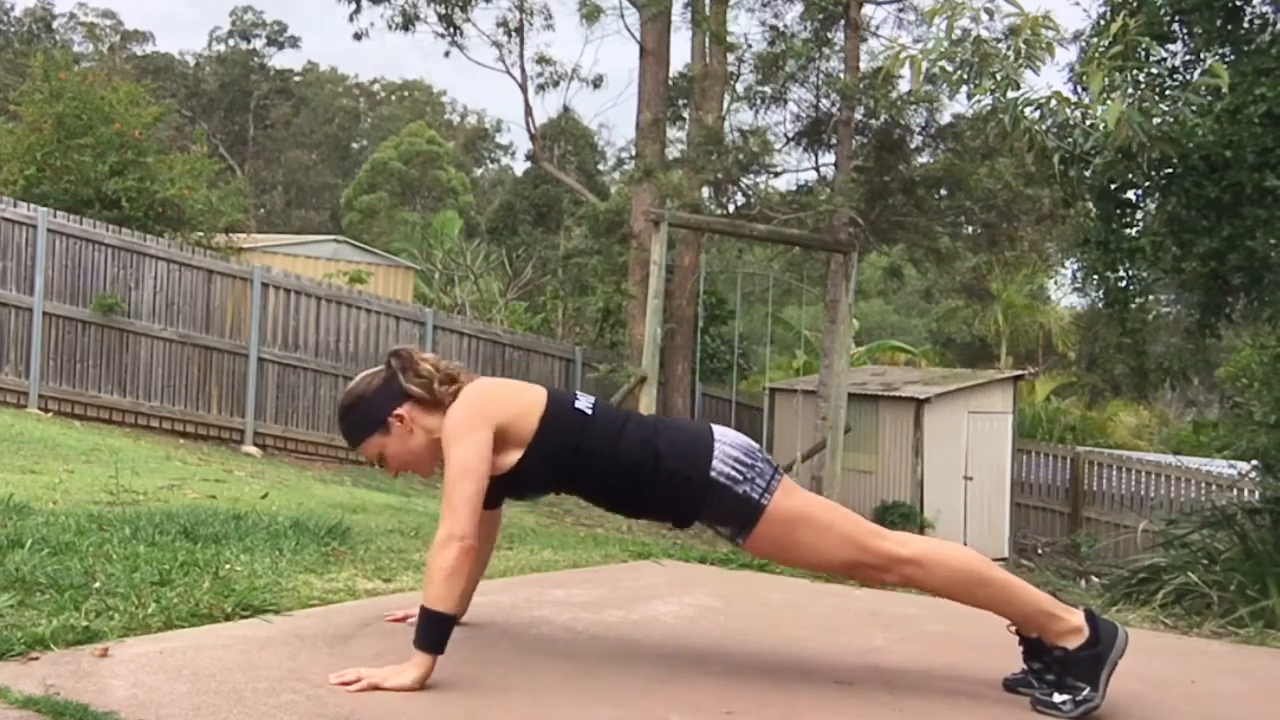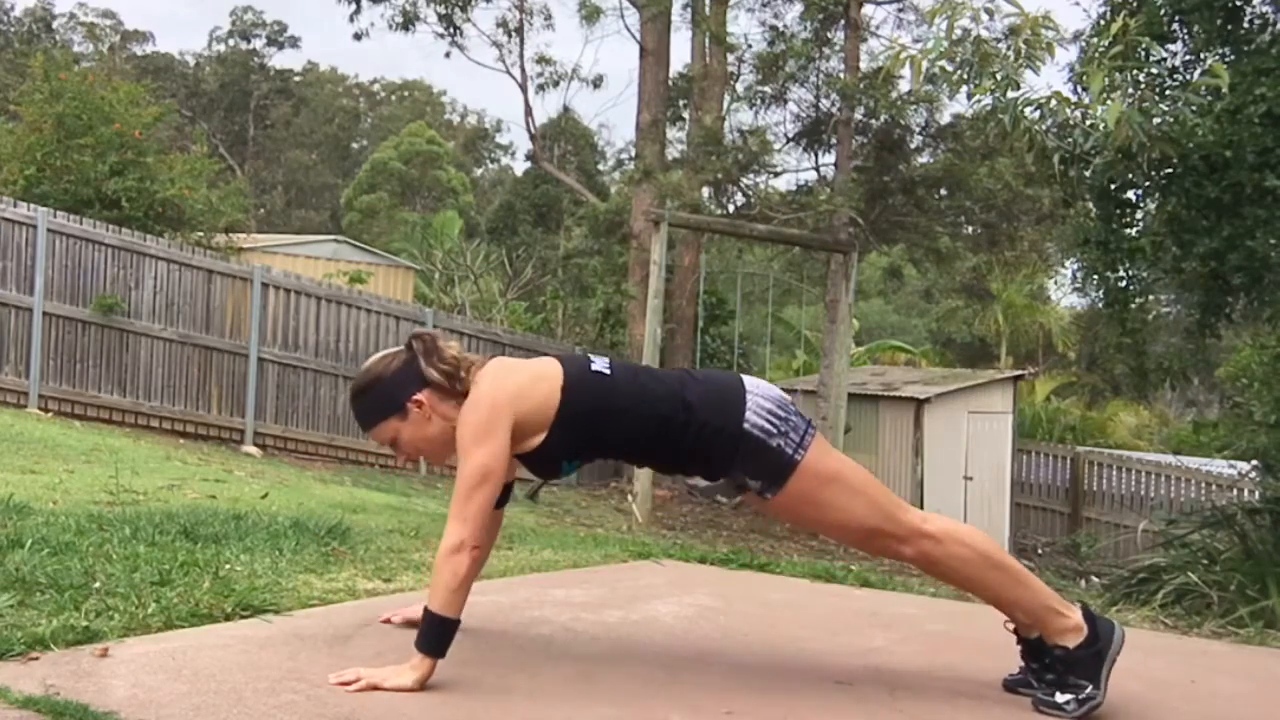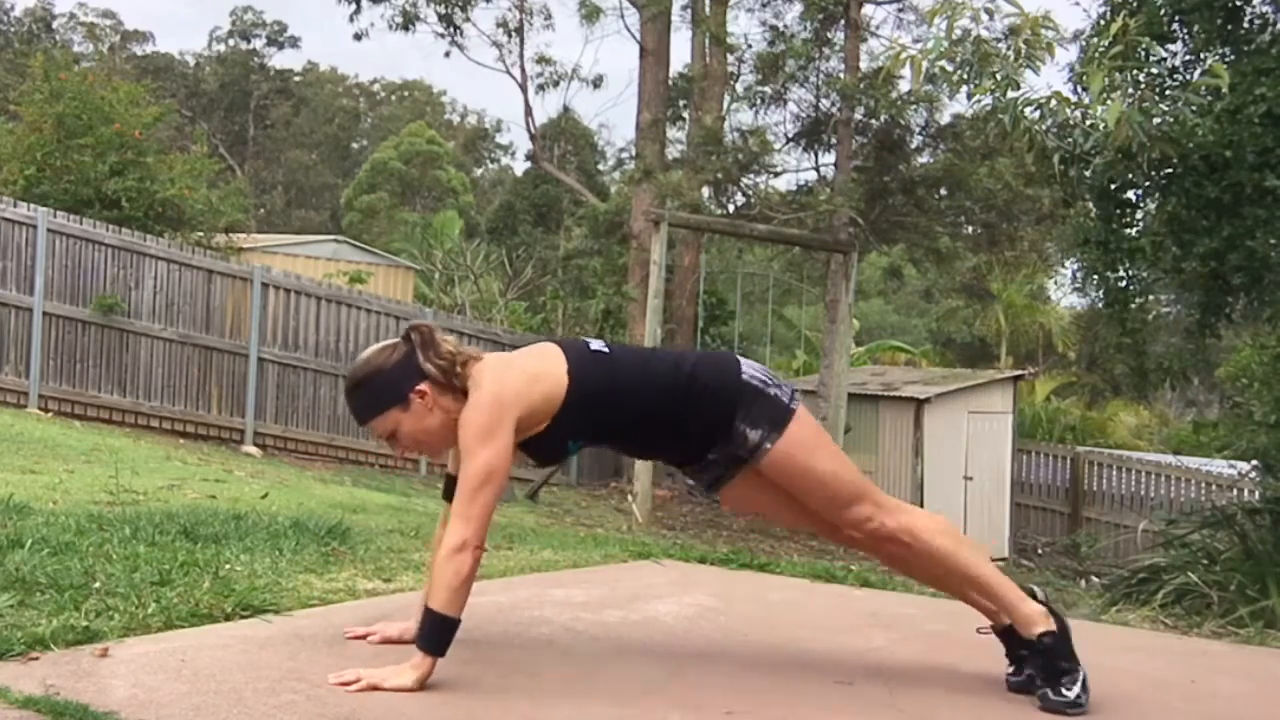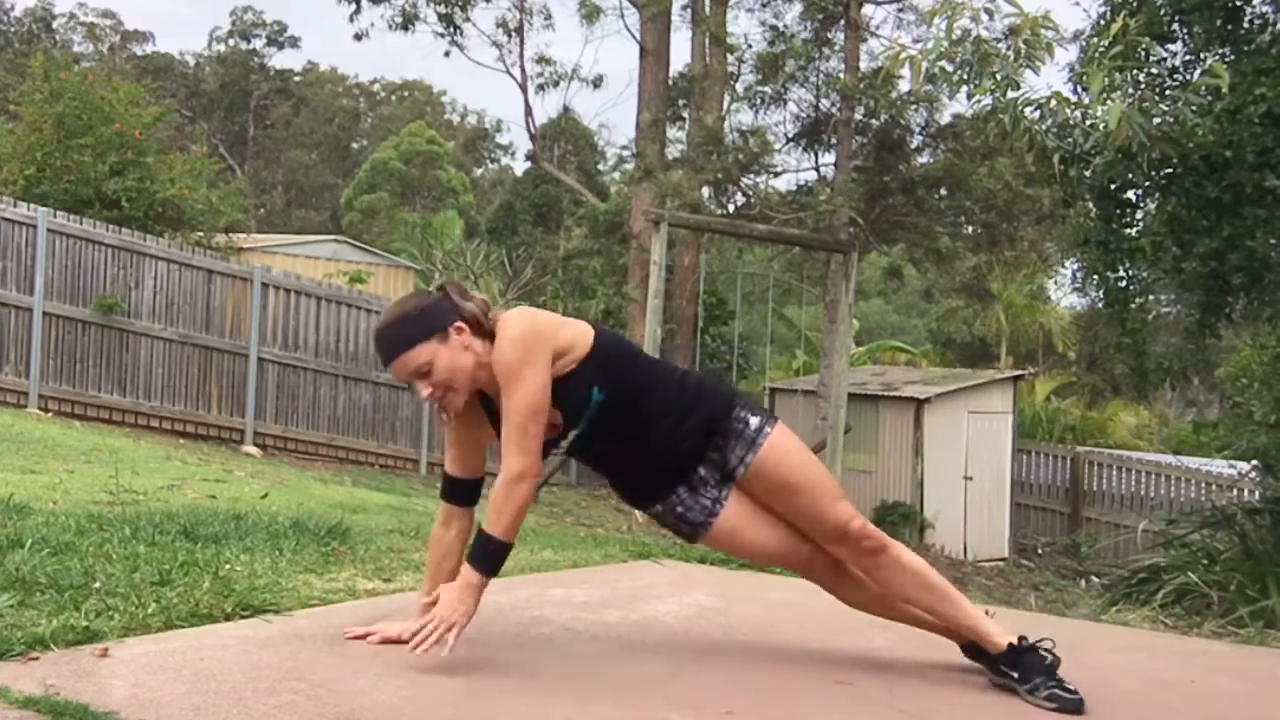
dt=0.3s
person 1, frame 1
left shoulder: (469, 412)
right shoulder: (480, 425)
left elbow: (456, 538)
right elbow: (483, 524)
right wrist: (446, 608)
left hip: (708, 470)
right hip: (690, 478)
left knee: (885, 554)
right knee: (872, 557)
left ankle: (1076, 631)
right ankle: (1049, 634)
person 1, frame 2
left shoulder: (488, 403)
right shoulder: (489, 406)
left elbow: (461, 540)
right elbow: (484, 524)
right wrist: (436, 612)
left hip: (733, 423)
right hip: (713, 427)
left knee: (900, 530)
right knee: (888, 535)
left ankle: (1075, 631)
right ankle: (1046, 634)
person 1, frame 3
left shoulder: (491, 397)
right shoulder: (467, 401)
left elbow: (465, 542)
right elbow: (456, 518)
right wrist: (421, 624)
left hip: (729, 400)
right hip: (694, 444)
left knee: (874, 518)
right knee: (844, 531)
left ankle: (1037, 627)
right ankle: (1015, 626)
person 1, frame 4
left shoulder: (522, 337)
right shoulder: (471, 403)
left elbow: (518, 479)
right elbow: (456, 506)
left wrist: (472, 581)
right wrist: (427, 605)
left hip: (718, 423)
right hip: (667, 485)
left knee: (852, 537)
right knee: (826, 568)
left ankle: (1002, 643)
right ankle: (984, 648)
